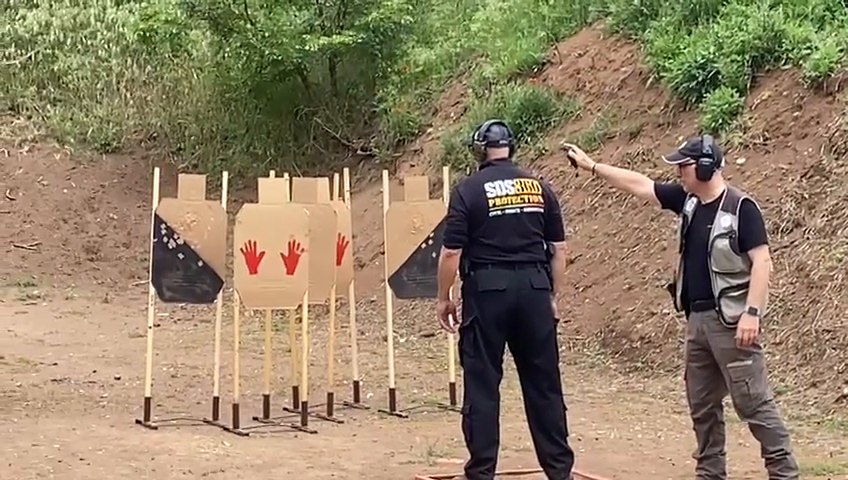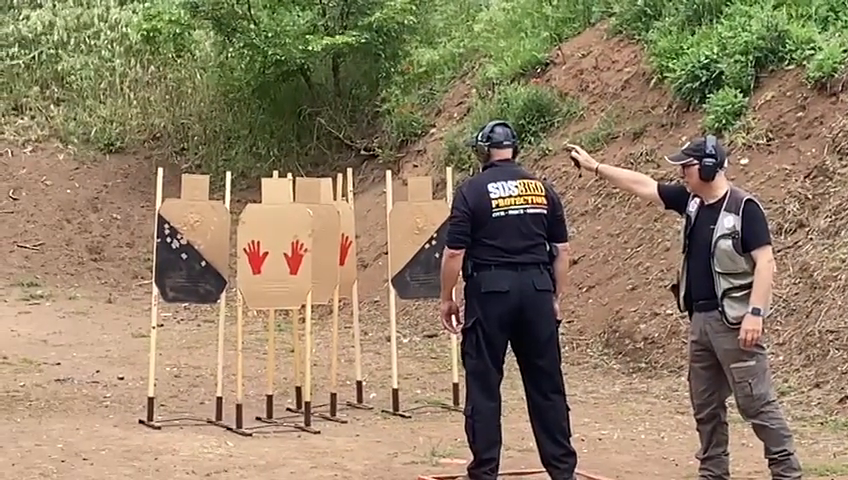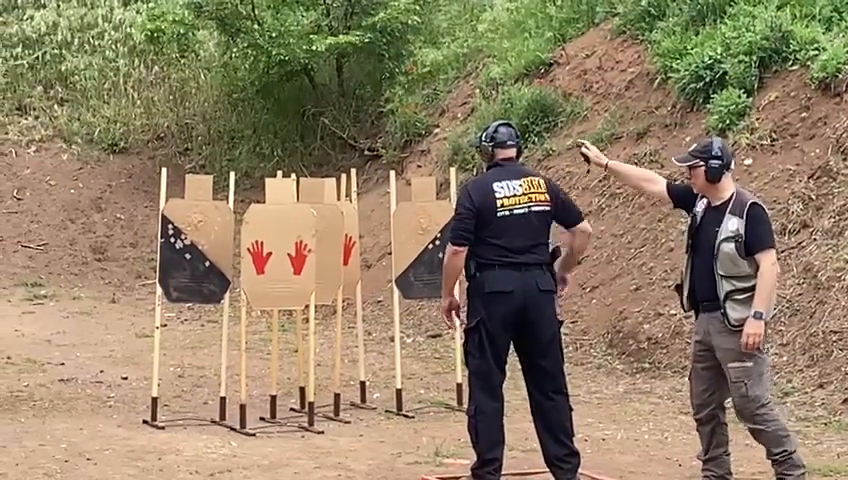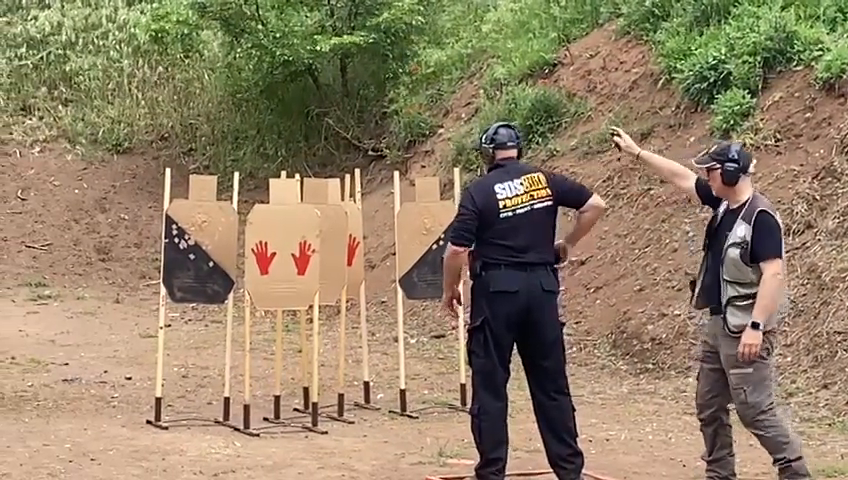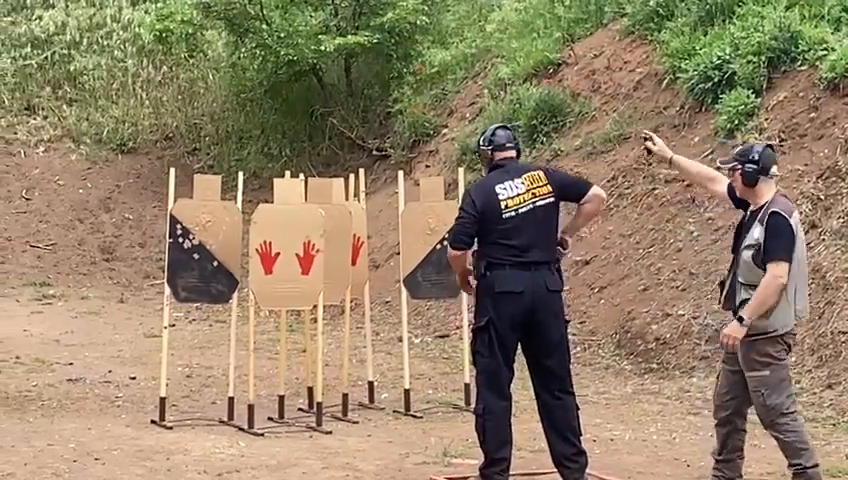
dt=0.2s
person 1, frame 1
left shoulder: (468, 189)
right shoulder: (539, 187)
left elbow: (451, 252)
right elbow: (558, 248)
left wrist: (444, 298)
right wrist: (554, 295)
left hip: (487, 289)
right hip: (533, 288)
left knee: (482, 383)
right knee: (544, 382)
person 1, frame 2
left shoulder: (472, 190)
right shoulder: (542, 188)
left elbow: (454, 252)
right elbow: (561, 249)
left wrist: (446, 298)
right wrist: (556, 297)
left hip: (489, 290)
right hip: (536, 289)
left knee: (483, 384)
right knee: (546, 383)
person 1, frame 3
left shoulder: (476, 188)
right shoulder: (544, 185)
left elbow: (457, 249)
right elbow: (581, 231)
left wrist: (448, 294)
right wrist: (563, 270)
left hip: (492, 290)
right hip: (538, 288)
left knee: (486, 384)
right knee: (549, 383)
person 1, frame 4
left shoulder: (479, 190)
right shoulder: (545, 180)
left elbow: (457, 249)
right elbow: (595, 205)
left wrist: (449, 290)
right wrist: (567, 244)
left hip: (497, 290)
right hip: (541, 287)
left knee: (490, 384)
right knee: (551, 382)
person 1, frame 5
left shoulder: (480, 192)
right shoulder: (546, 177)
left elbow: (456, 251)
right elbow: (596, 196)
left wrist: (463, 275)
right wrist: (567, 232)
left hip: (500, 289)
right hip: (545, 287)
left knee: (494, 384)
right knee: (555, 382)
person 2, frame 1
left shoulder: (741, 206)
right shoulder: (688, 200)
left elbow: (762, 262)
right elbow: (639, 183)
left wrist: (752, 312)
right wrist: (592, 165)
left hip: (731, 321)
right hip: (697, 319)
left knee: (753, 402)
right knee: (702, 404)
person 2, frame 2
left shoulder: (744, 207)
right shoulder: (691, 200)
left elbow: (765, 262)
right elbow: (641, 184)
left wrist: (755, 312)
right wrist: (595, 166)
left hip: (734, 321)
right hip: (700, 320)
left knee: (756, 403)
right knee: (705, 405)
person 2, frame 3
left shoulder: (749, 209)
right shoulder: (698, 201)
left elbow: (769, 265)
right elbow: (652, 182)
left wrist: (758, 316)
right wrist: (604, 162)
left hip: (736, 323)
right hip: (704, 321)
left knee: (752, 405)
right knee: (705, 405)
person 2, frame 4
left shoulder: (761, 216)
right shoulder: (722, 202)
left elbow: (773, 275)
right elbow: (680, 176)
left wrist: (756, 327)
right wrist: (636, 152)
left hip: (744, 328)
right hip: (717, 323)
left knee: (755, 409)
right knee: (709, 406)
person 2, frame 5
left shoulder: (778, 217)
right shoulder: (754, 204)
left elbow: (777, 278)
right elbow: (712, 181)
left wrist: (742, 322)
right wrist: (668, 156)
left hip: (765, 331)
right hip: (746, 325)
left knee: (775, 411)
right knee: (727, 405)
